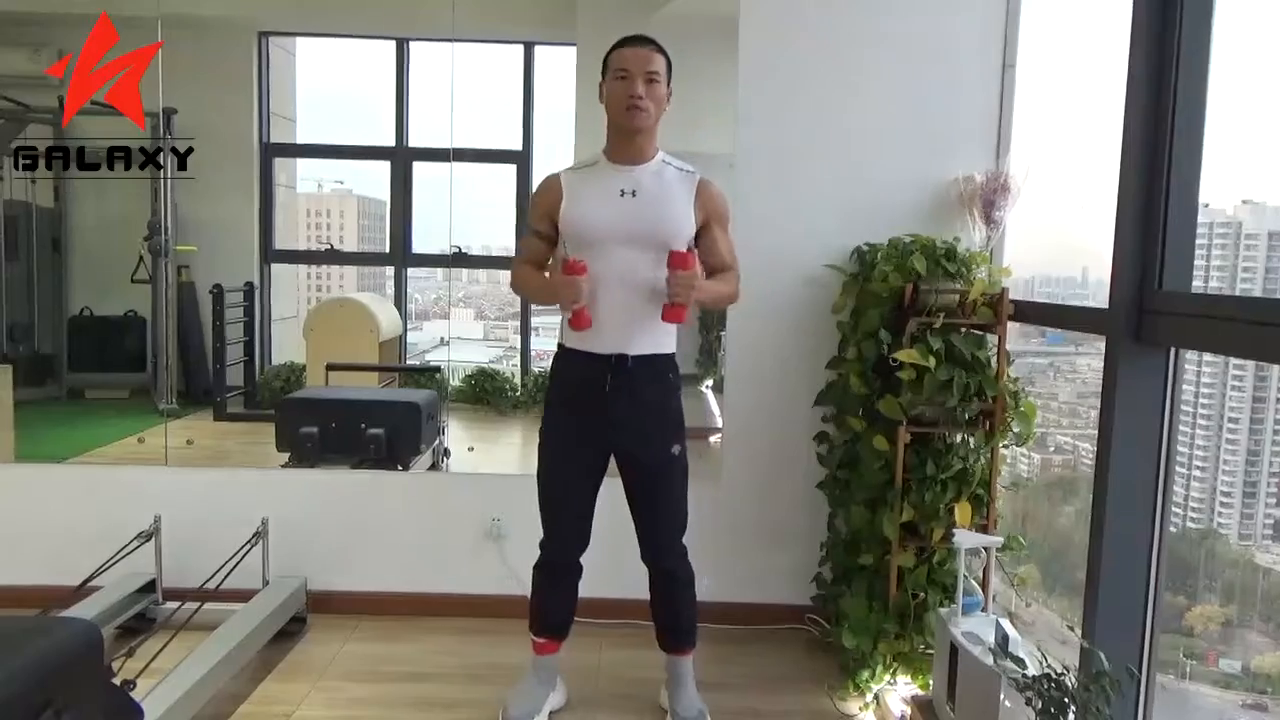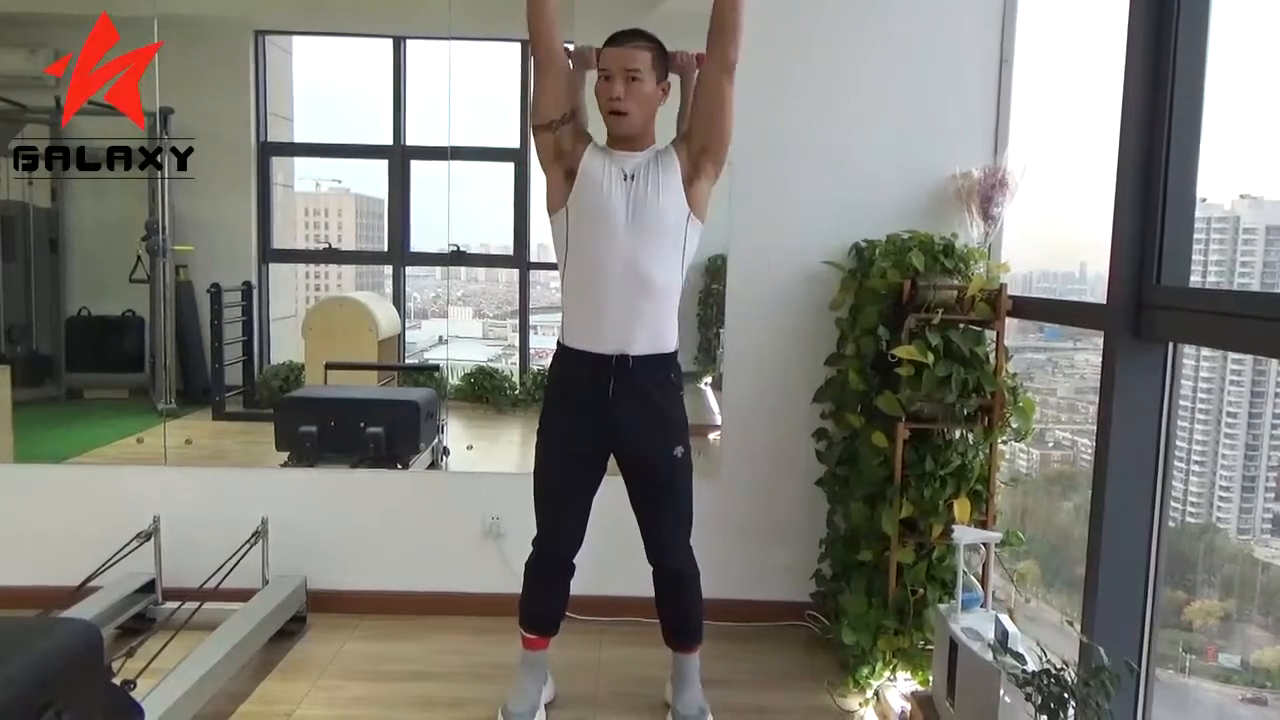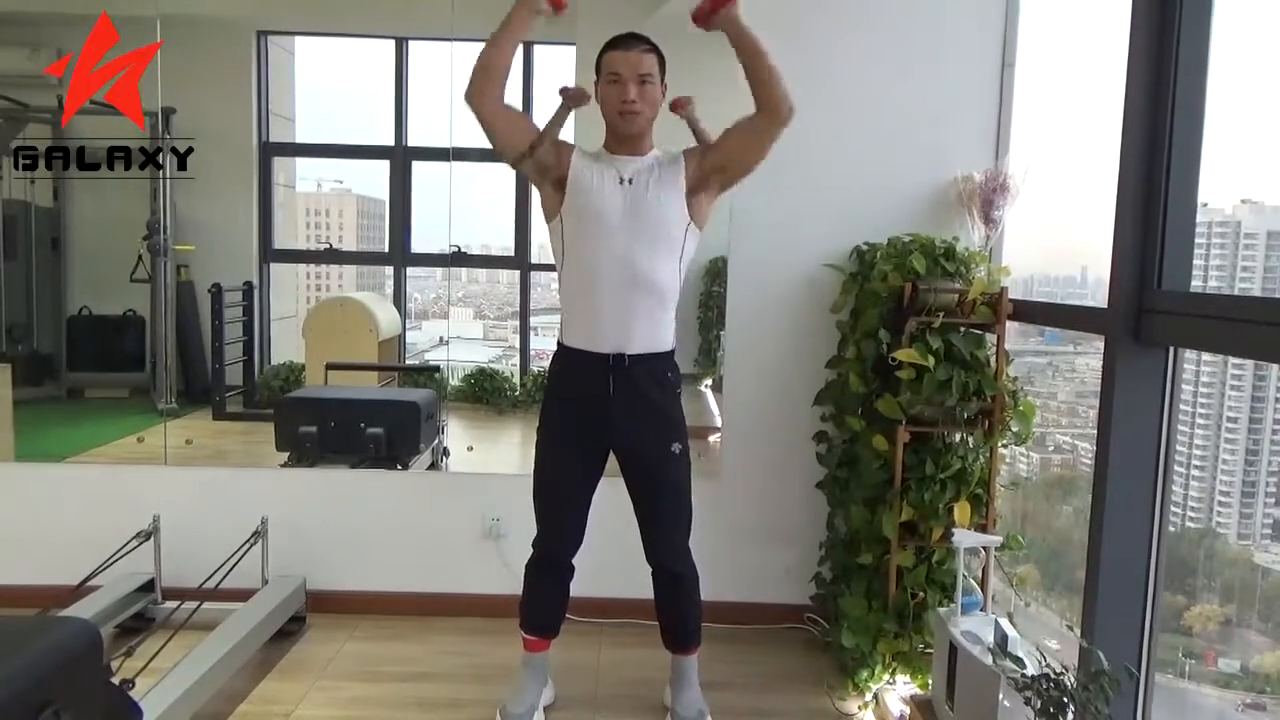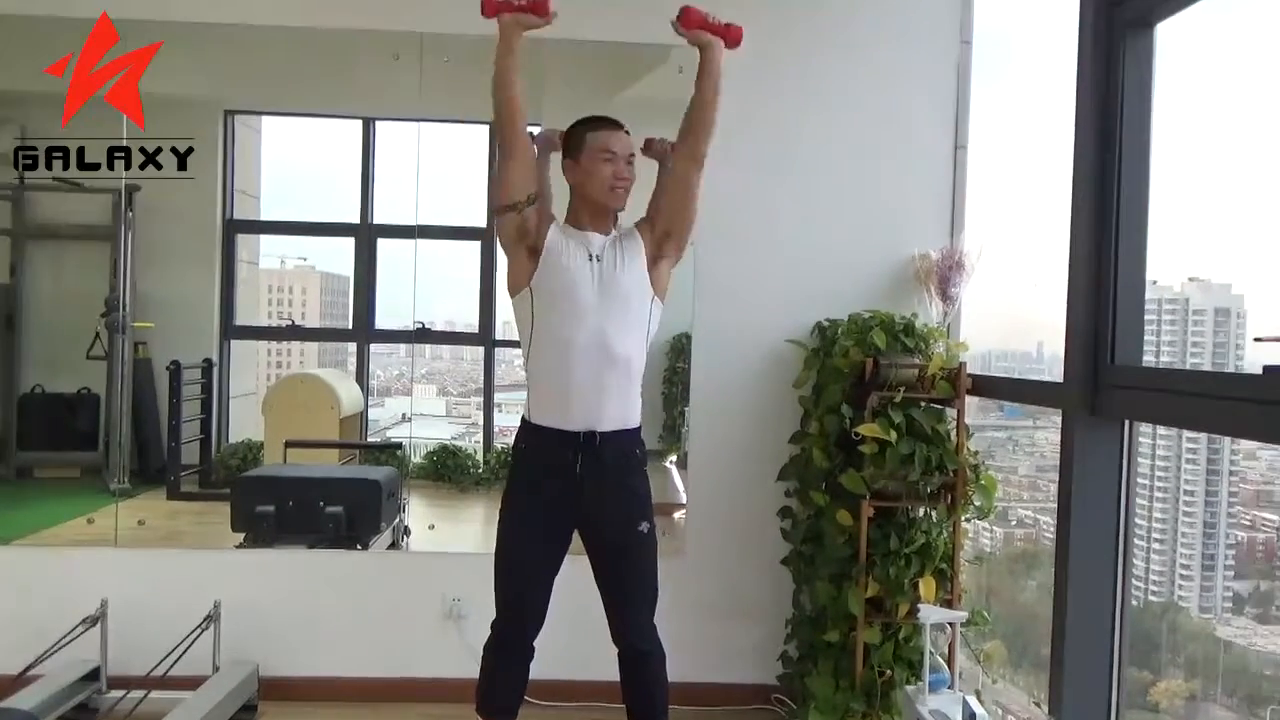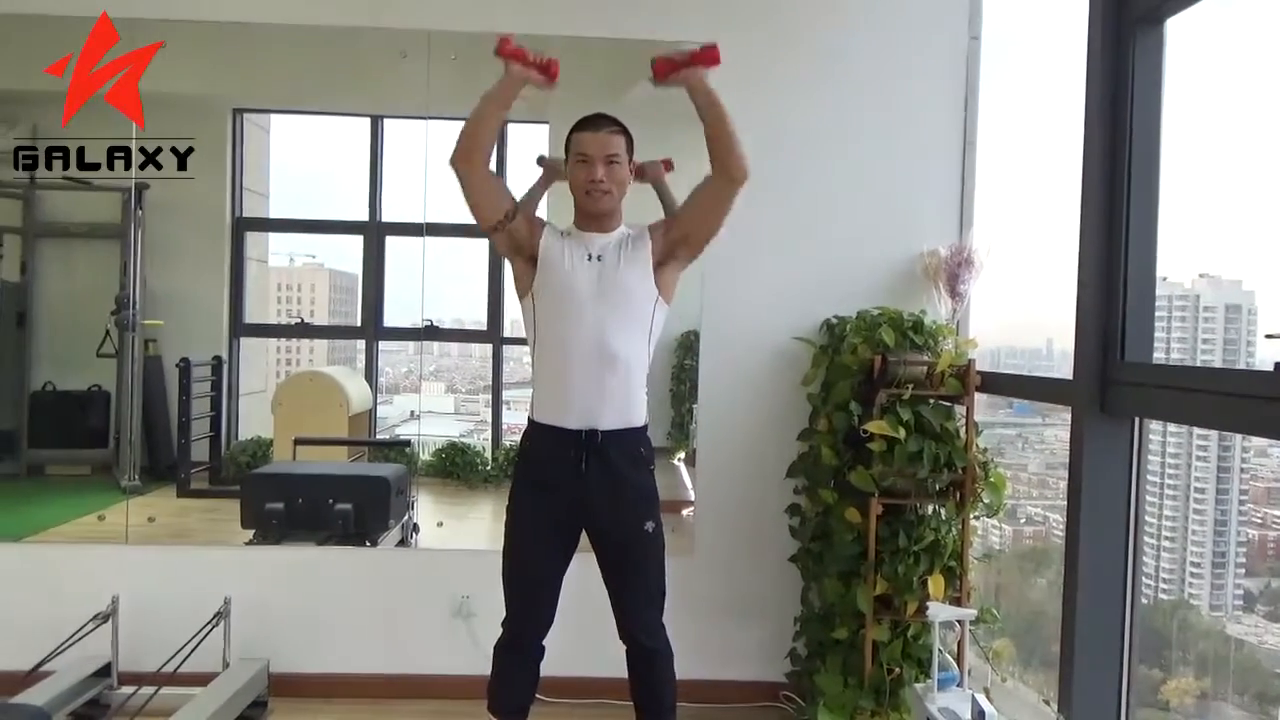
dt=1s
person 1, frame 1
left shoulder: (698, 193)
right shoulder: (561, 189)
left elbow: (730, 279)
right elbow: (522, 274)
left wrist: (698, 289)
right wrist: (554, 287)
left hip: (652, 382)
right hip: (576, 379)
left knee: (666, 545)
right knee: (561, 541)
person 1, frame 2
left shoulder: (689, 167)
right shoulder: (570, 159)
left hip: (654, 381)
right hip: (577, 378)
left knee: (671, 548)
right knee: (554, 542)
person 1, frame 3
left shoulder: (694, 173)
right shoulder: (561, 168)
left elbow: (777, 111)
right elbow: (482, 98)
left hip: (651, 379)
right hip: (575, 377)
left knee: (670, 547)
right knee: (553, 541)
person 1, frame 4
left shoulder: (651, 248)
right shoulder: (534, 240)
left elbow: (693, 150)
right elbow: (512, 131)
left wrist: (709, 56)
right wrist: (511, 37)
left hip: (619, 461)
right hip: (542, 457)
left knee: (637, 633)
right knee: (513, 628)
person 1, frame 5
left shoulder: (660, 249)
right shoulder: (535, 246)
left elbow: (732, 172)
right elbow: (467, 161)
left wrist: (697, 86)
right wrist: (510, 86)
left hip: (625, 456)
right hip: (546, 454)
left knee: (643, 627)
right knee: (523, 626)
